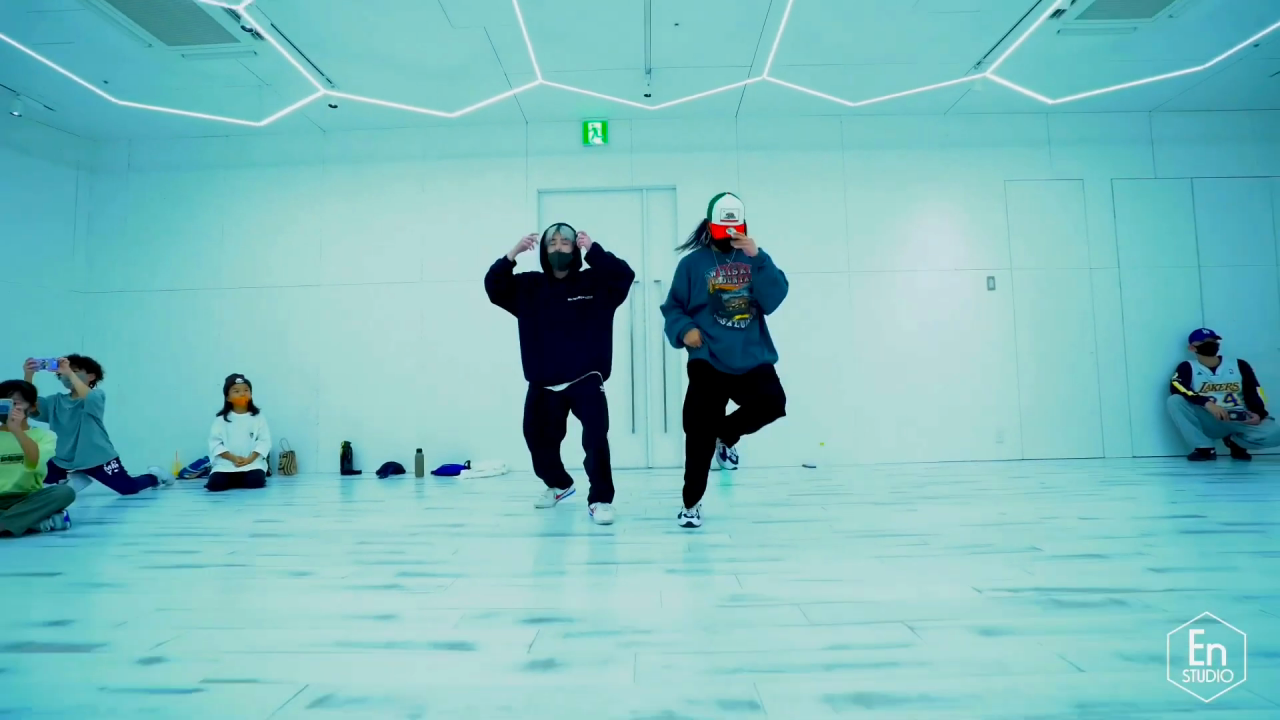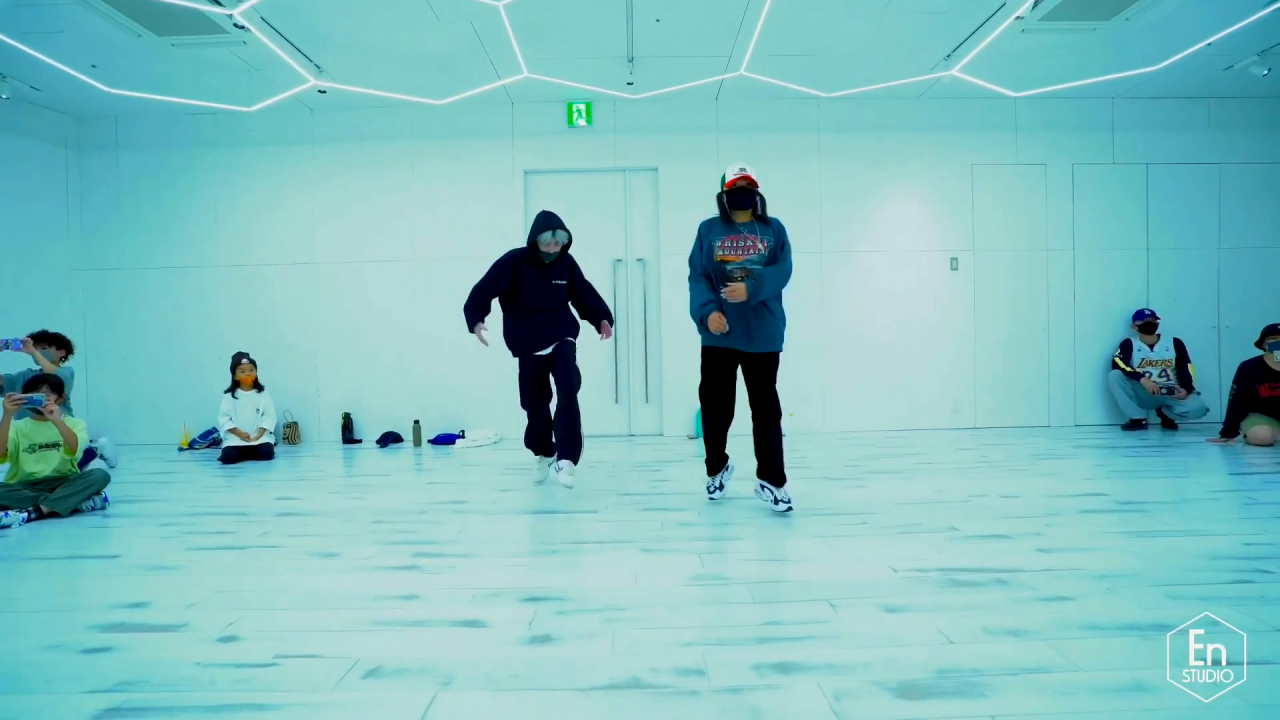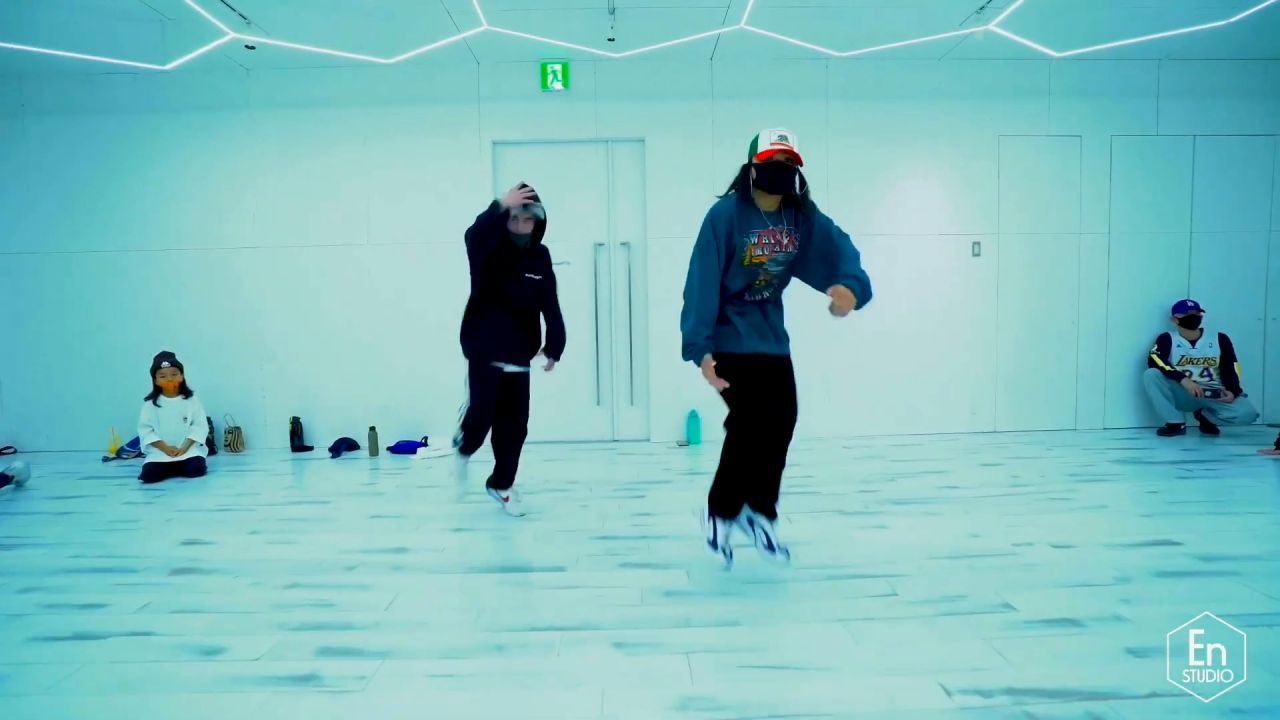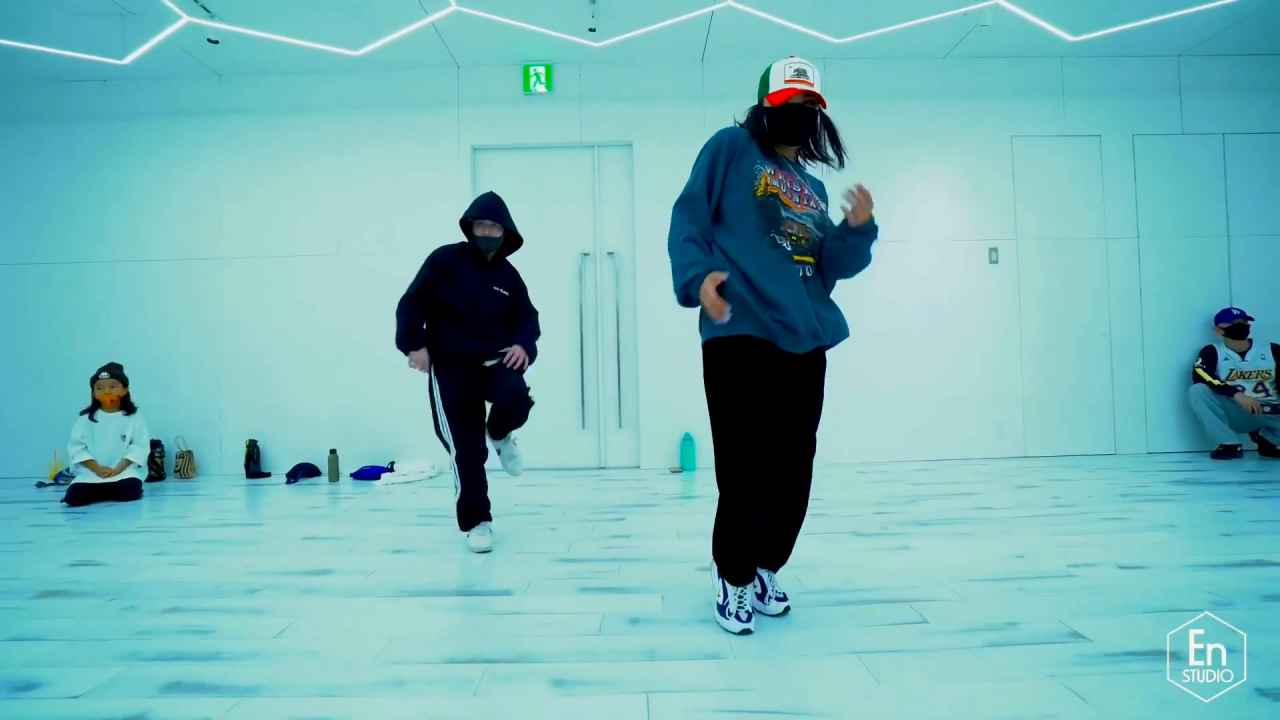
dt=1s
person 1, frame 1
left shoulder: (753, 259)
right shoulder: (693, 262)
left elbow: (773, 294)
right elbow: (673, 309)
left wrist: (756, 256)
right wrist: (684, 330)
left hip: (753, 357)
right hip: (708, 360)
left knee: (771, 404)
right knee: (700, 432)
left ankle: (726, 435)
right ankle: (691, 504)
person 1, frame 2
left shoulder: (774, 230)
right shoulder: (709, 230)
left elbow: (781, 272)
right elbow: (697, 278)
left wrist: (750, 289)
right wrist: (707, 311)
left hip: (763, 335)
right hip: (720, 335)
left knee: (766, 408)
right knee: (716, 405)
left ankle: (772, 482)
right ankle: (717, 470)
person 1, frame 3
left shoulder: (804, 216)
right shoulder: (726, 215)
left elbow: (838, 251)
right elbow: (700, 281)
left wrist: (850, 285)
right wrist: (698, 347)
left hip: (768, 336)
right hip: (727, 337)
left knee: (779, 425)
right knee: (752, 421)
left ankle: (760, 512)
right ankle: (722, 511)
person 1, frame 4
left shoulder: (813, 187)
right shoulder: (730, 148)
left elbow: (829, 268)
right elbow: (688, 220)
left wrist: (858, 230)
right wrist: (696, 278)
left hip: (808, 338)
right hip: (742, 333)
left knee: (794, 464)
right knee: (751, 463)
left ankle: (765, 565)
right ankle: (734, 576)
person 2, frame 1
left shoulder: (593, 282)
right shoulder: (530, 286)
left elbow: (625, 277)
right elbow: (494, 288)
left wrist: (593, 250)
right wrist: (511, 256)
left hip: (585, 379)
right hip: (543, 383)
left knee: (595, 436)
right knee: (540, 440)
left ankle: (600, 500)
right ankle: (558, 484)
person 2, frame 2
left shoulder: (566, 263)
right shoulder: (513, 261)
left elbow: (583, 293)
right elbow: (483, 291)
left wrist: (602, 317)
right wrist: (476, 320)
left hip: (562, 340)
right hip: (528, 345)
left knee: (568, 389)
right knee: (534, 402)
left ankle: (566, 459)
right ankle: (544, 453)
person 2, frame 3
left shoulder: (540, 258)
right shoulder: (490, 248)
left elbow: (550, 305)
right elbow: (476, 238)
left wrist: (554, 346)
right wrist: (501, 208)
left hip: (519, 354)
right hip: (483, 346)
left knee: (514, 425)
right knee: (481, 409)
left ankle: (500, 485)
right ankle: (463, 448)
person 2, frame 4
left shoulder: (509, 276)
right shoulder: (446, 259)
left elbow: (526, 323)
right elbow: (413, 302)
left wrist: (525, 347)
right wrist: (413, 344)
left hip: (494, 360)
right hip: (449, 362)
left knee: (514, 398)
right knee: (464, 443)
left ankle: (499, 436)
right ankle: (475, 522)
